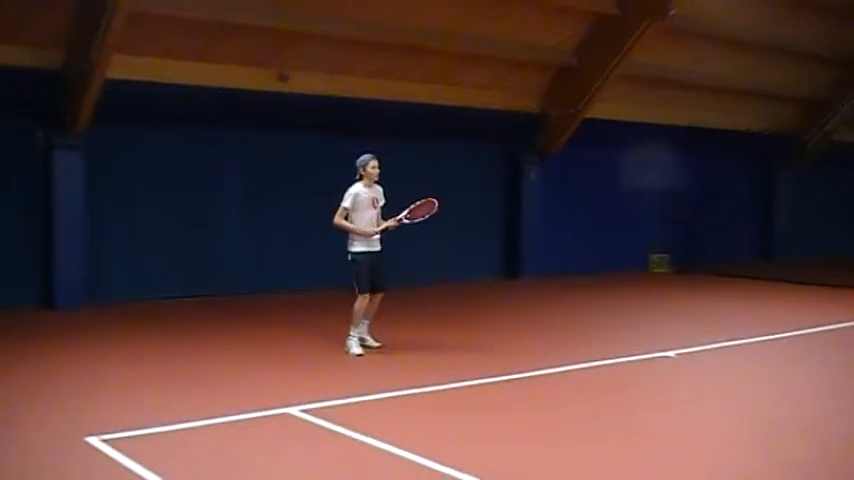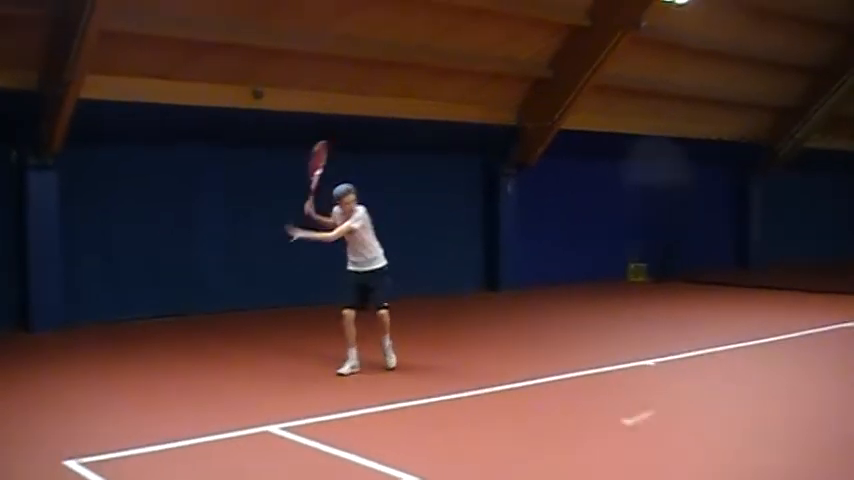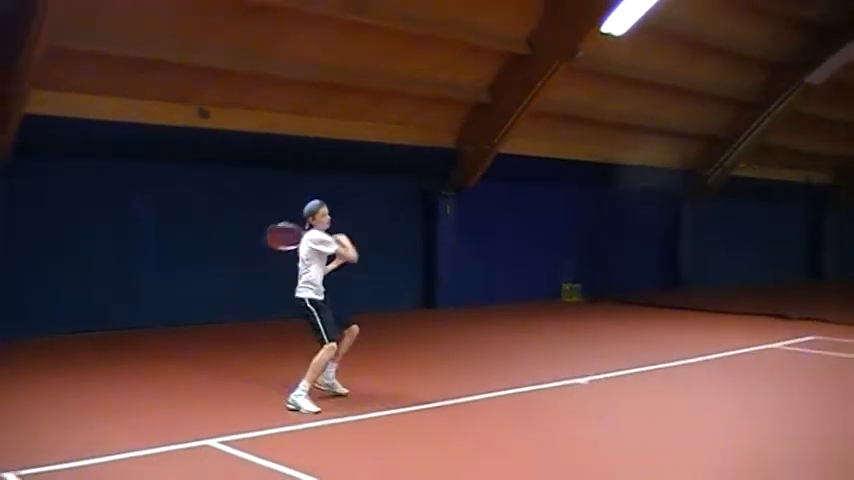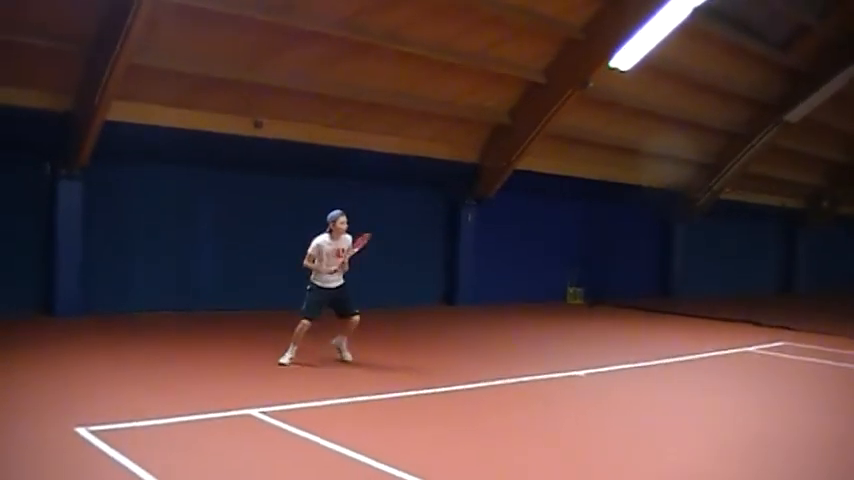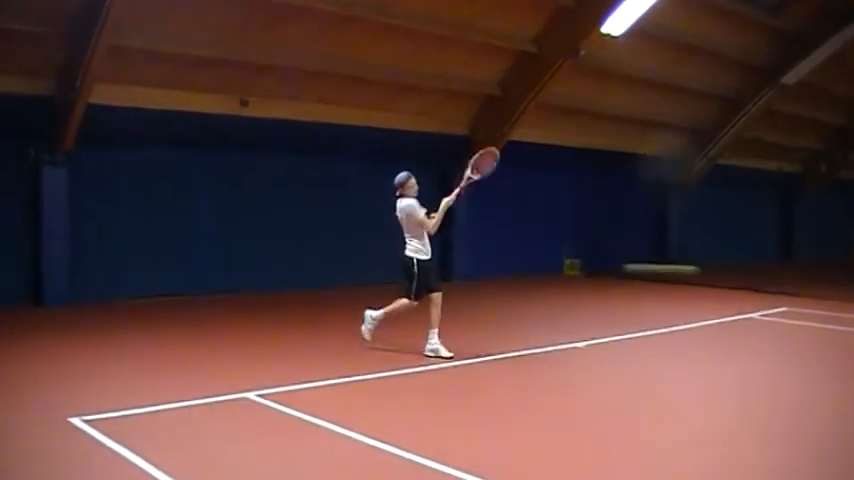
dt=1s
person 1, frame 1
left shoulder: (378, 190)
right shoulder: (354, 192)
right elbow: (337, 220)
left wrist: (386, 224)
right wrist: (361, 231)
left hip: (374, 249)
right hip: (359, 250)
left knee: (378, 293)
right knee: (364, 295)
left ankle: (362, 333)
right ankle: (352, 339)
person 1, frame 2
left shoulder: (360, 213)
right shoulder: (337, 212)
left elbow: (333, 236)
right elbow: (334, 225)
left wrist: (303, 234)
right wrist: (313, 215)
left hip: (376, 268)
right hip: (355, 269)
left knee: (382, 312)
right knee: (347, 314)
left ankle: (387, 346)
right ankle: (352, 360)
person 1, frame 3
left shoulder: (311, 238)
right shoulder: (318, 237)
right elbow: (353, 257)
left wrist: (337, 262)
right wrist: (343, 239)
left hip: (316, 298)
right hip: (310, 298)
left knee: (352, 330)
right knee: (331, 345)
left ankle: (328, 377)
right ankle: (299, 395)
person 1, frame 4
left shoulder: (347, 239)
right shoulder: (320, 242)
left elbow: (344, 269)
right elbow: (306, 263)
left wrist: (344, 262)
right wrist: (323, 269)
left hip: (338, 286)
right hip: (318, 286)
left knee: (354, 318)
right knee: (305, 322)
left ankle: (340, 342)
right ankle: (290, 353)
person 1, frame 5
left shoulder: (409, 202)
right shoulder: (409, 204)
right elbow: (431, 229)
left wrist: (434, 215)
right wrist: (444, 207)
left hip: (425, 257)
right hip: (415, 259)
left knee: (436, 297)
right knee: (411, 301)
left ankle: (433, 344)
right ankle: (375, 316)
